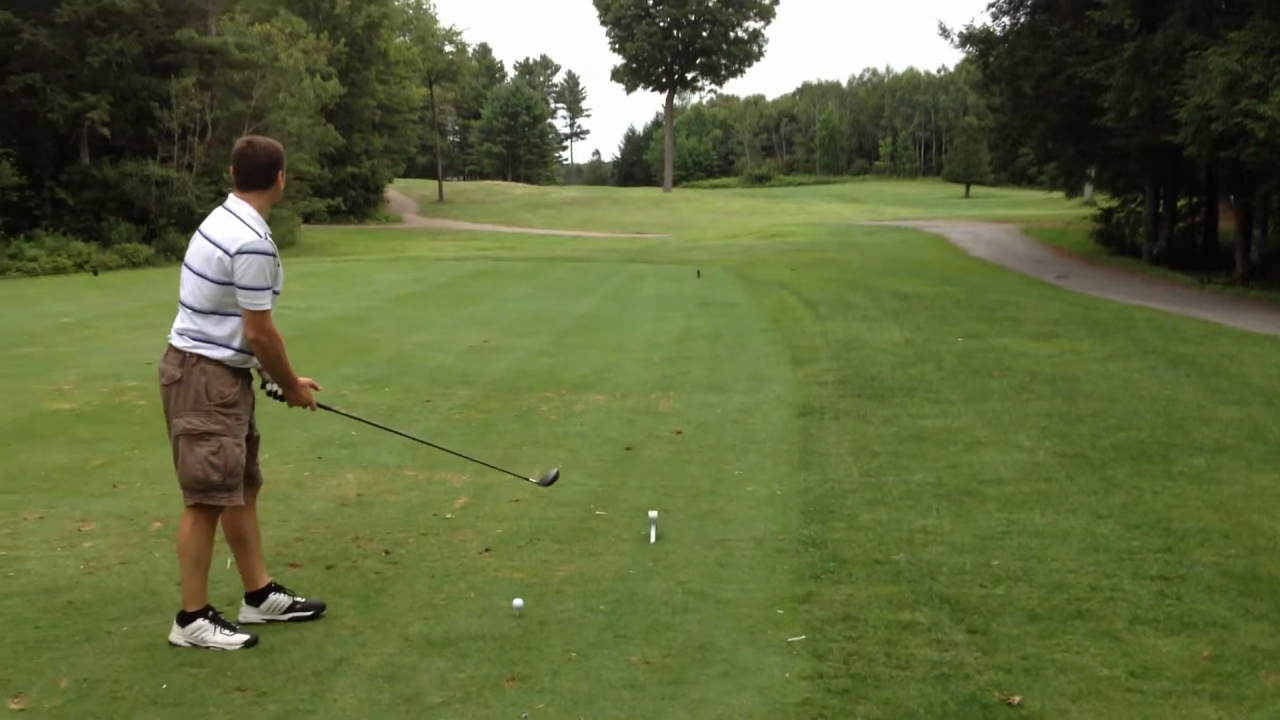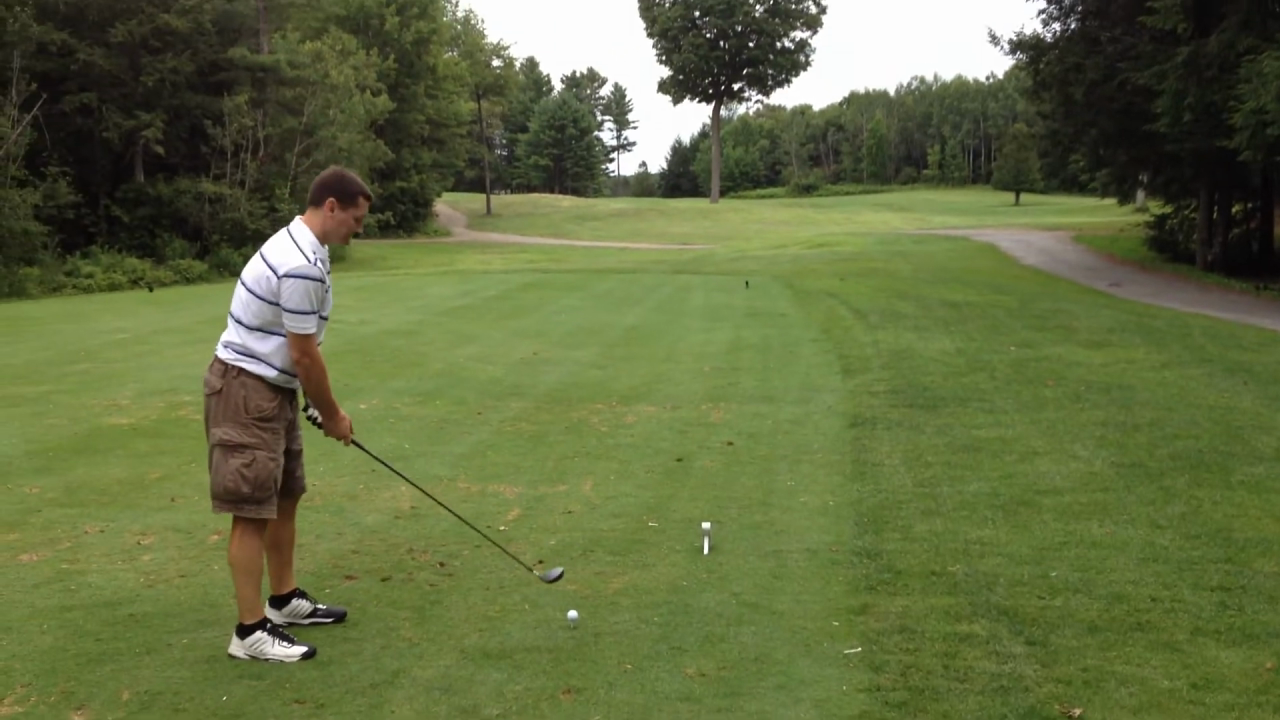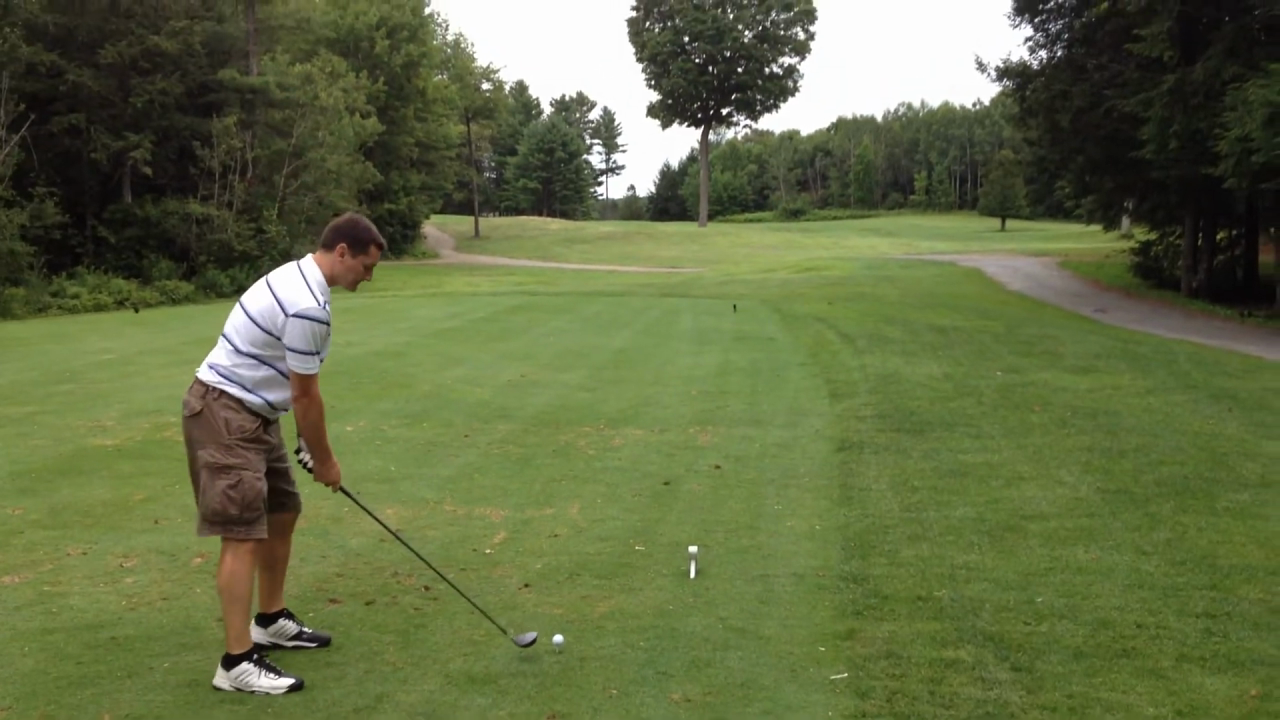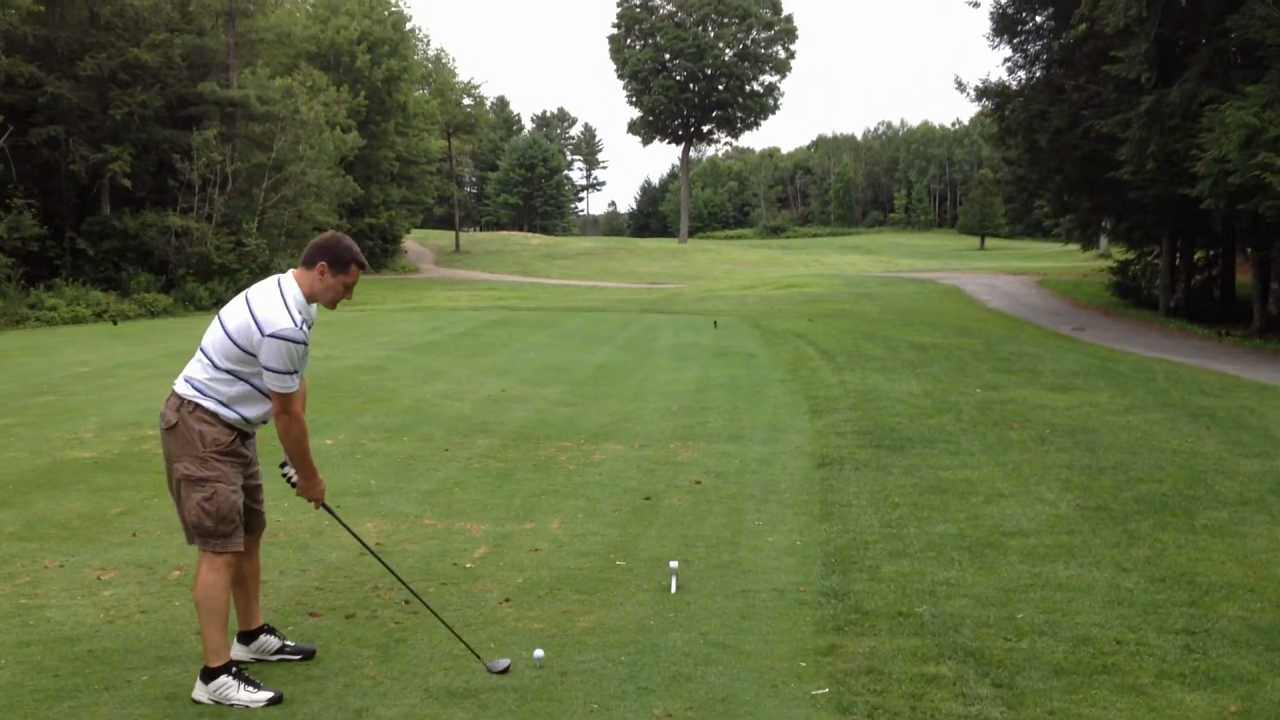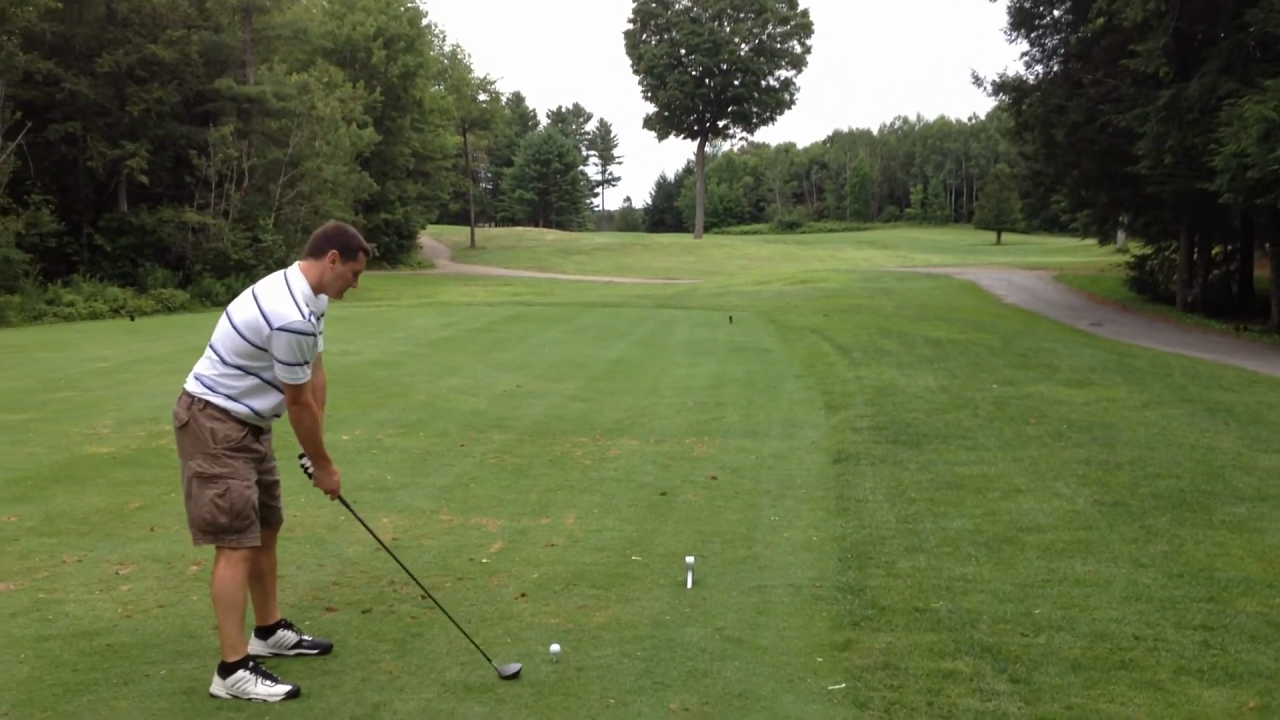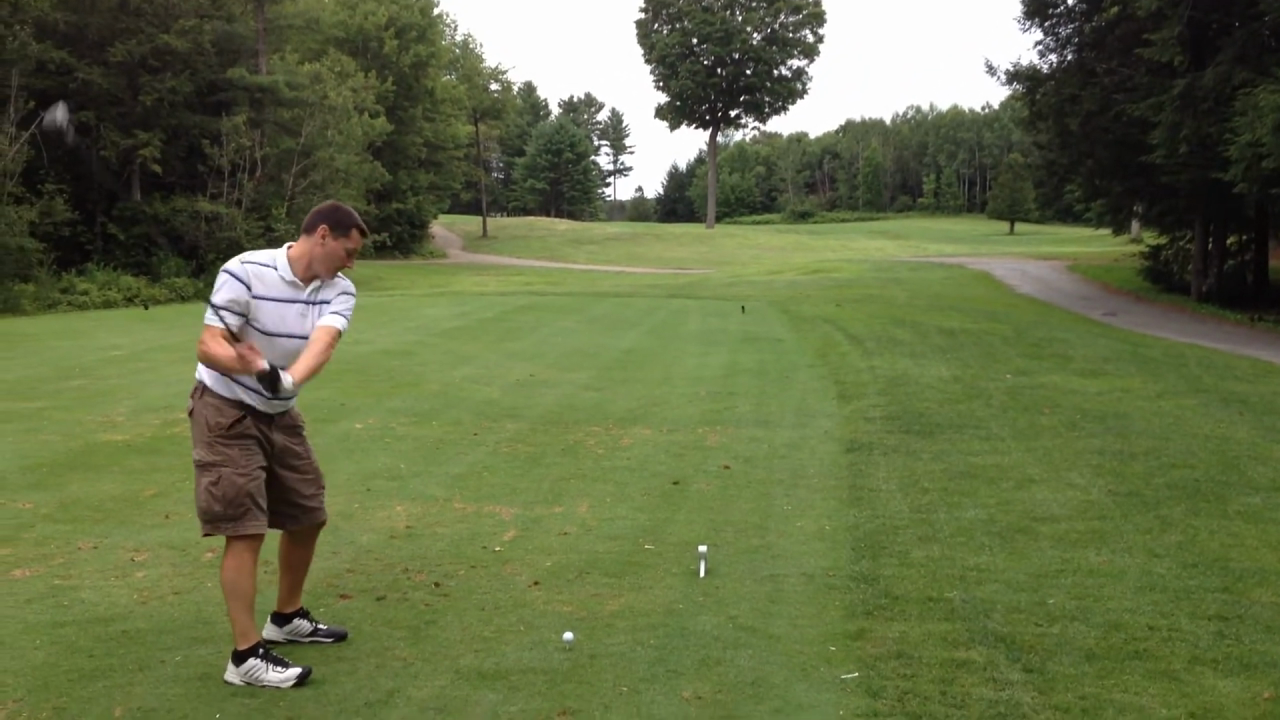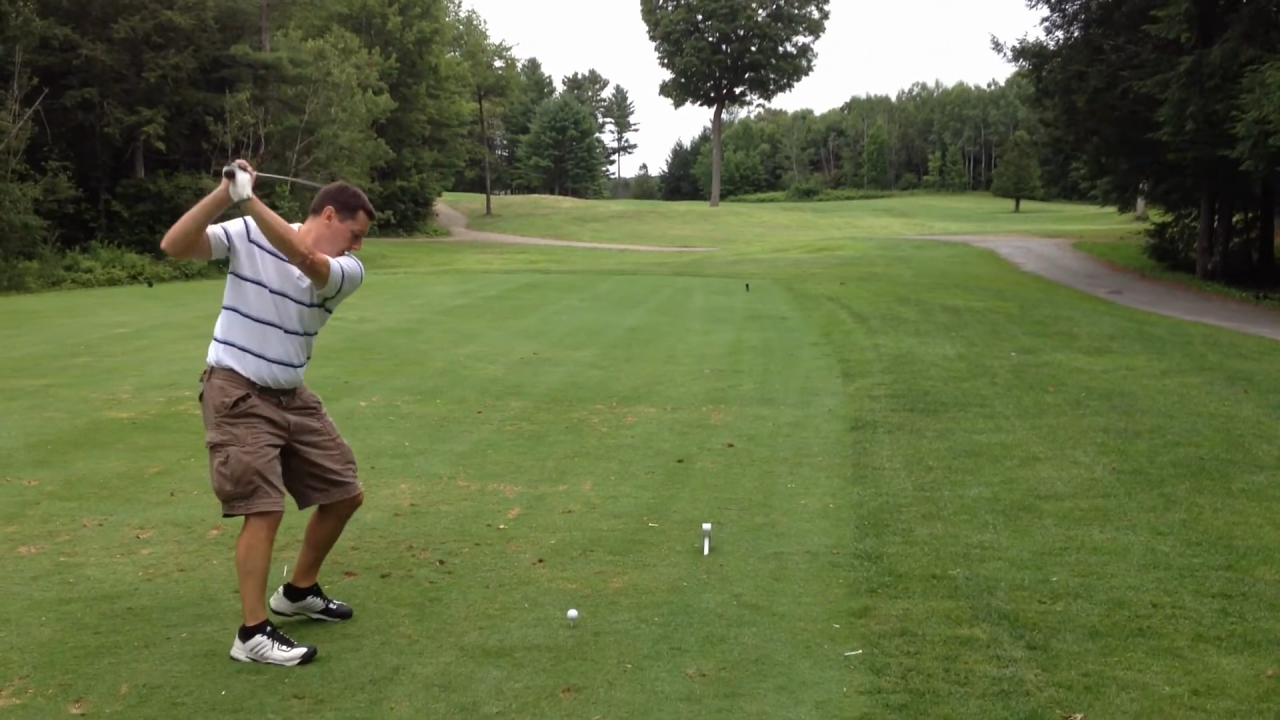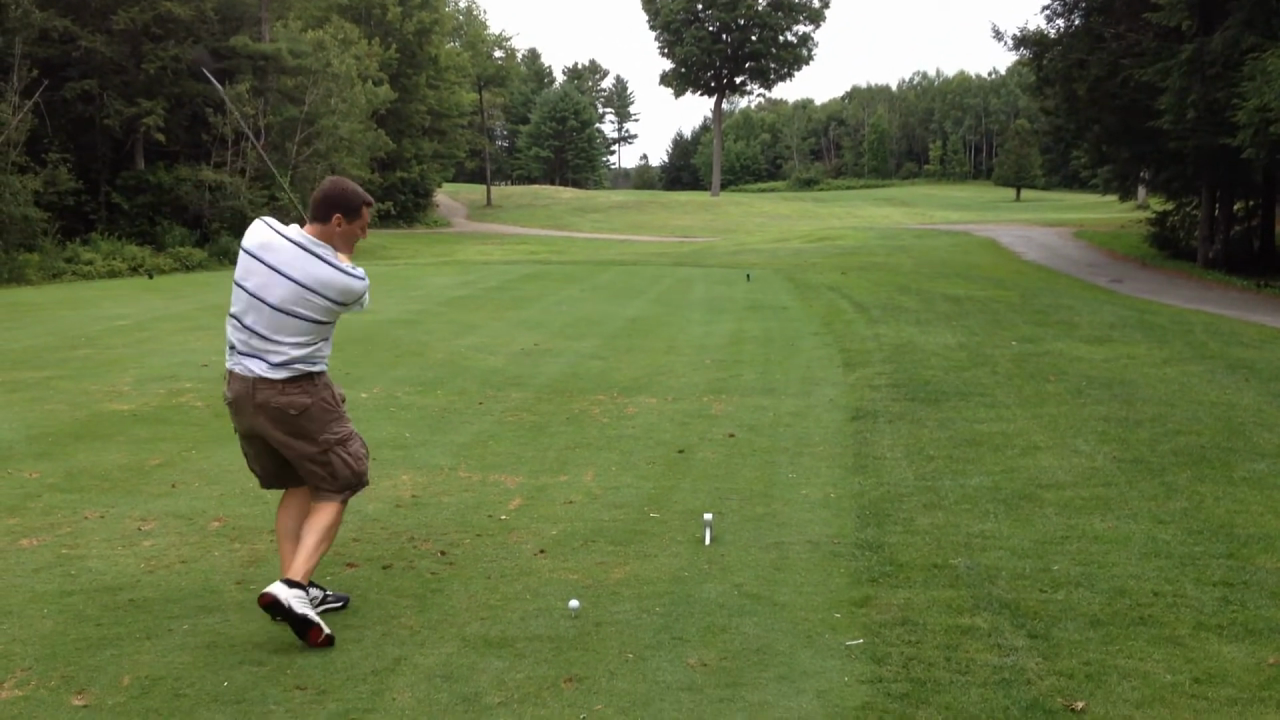
dt=0.4s
person 1, frame 1
left shoulder: (225, 221)
right shoulder: (252, 243)
right elbow: (259, 333)
left wrist: (282, 379)
right wrist: (292, 386)
left hip: (221, 371)
right hip: (206, 375)
left knee: (240, 489)
right knee: (209, 498)
left ankle: (260, 595)
right ankle: (192, 618)
person 1, frame 2
left shoulder: (305, 247)
right shoulder: (301, 266)
left elbow: (304, 346)
right elbow: (304, 357)
left wrist: (326, 407)
right wrist: (332, 416)
left hip: (272, 387)
right hip: (246, 387)
left knee: (284, 499)
right knee: (253, 510)
left ankle: (283, 599)
right ankle: (250, 630)
person 1, frame 3
left shoulder: (304, 279)
right shoulder: (307, 307)
left elbow: (301, 387)
right elbow: (305, 396)
left wrist: (311, 447)
right wrist: (324, 460)
left hip: (250, 411)
right hip: (225, 411)
left knee: (281, 514)
right knee: (245, 534)
left ankle: (270, 619)
right ankle: (237, 661)
person 1, frame 4
left shoulder: (287, 292)
right shoulder: (283, 326)
left elbow: (294, 391)
right elbow: (286, 413)
left wrist: (300, 462)
right wrist: (309, 475)
left hip: (228, 424)
right hip: (202, 425)
left knee: (247, 535)
right knee: (221, 547)
left ankle: (252, 637)
right ankle: (216, 675)
person 1, frame 5
left shoulder: (303, 292)
right shoulder: (291, 317)
left elbow: (315, 376)
right elbow: (298, 403)
left wrist: (316, 451)
right wrist: (324, 465)
left hip: (243, 422)
right hip: (214, 422)
left knee: (264, 529)
right knee: (237, 542)
left ankle: (270, 631)
right ankle: (233, 668)
person 1, frame 6
left shoulder: (339, 291)
right shoulder: (246, 271)
left elbow: (322, 343)
right elbow: (208, 346)
left wrist: (291, 376)
right wrist: (246, 361)
left hip: (275, 414)
right hip: (225, 411)
left knee: (306, 520)
right knee: (244, 532)
left ankle: (288, 617)
right ankle: (246, 656)
person 1, frame 7
left shoulder: (348, 271)
right shoulder: (248, 235)
left elbow: (306, 259)
right elbow: (174, 247)
left wrist: (250, 202)
right wrist: (225, 194)
left hip: (291, 396)
right hip: (236, 392)
left knee: (345, 494)
right knee: (264, 510)
left ankle: (299, 591)
right ankle: (252, 633)
person 1, frame 8
left shoulder: (261, 233)
right shoulder: (350, 282)
left wrist: (331, 243)
left hip: (242, 387)
right hip: (296, 394)
left knee: (298, 483)
right knee: (336, 487)
left ankle: (293, 588)
right ankle: (292, 587)
